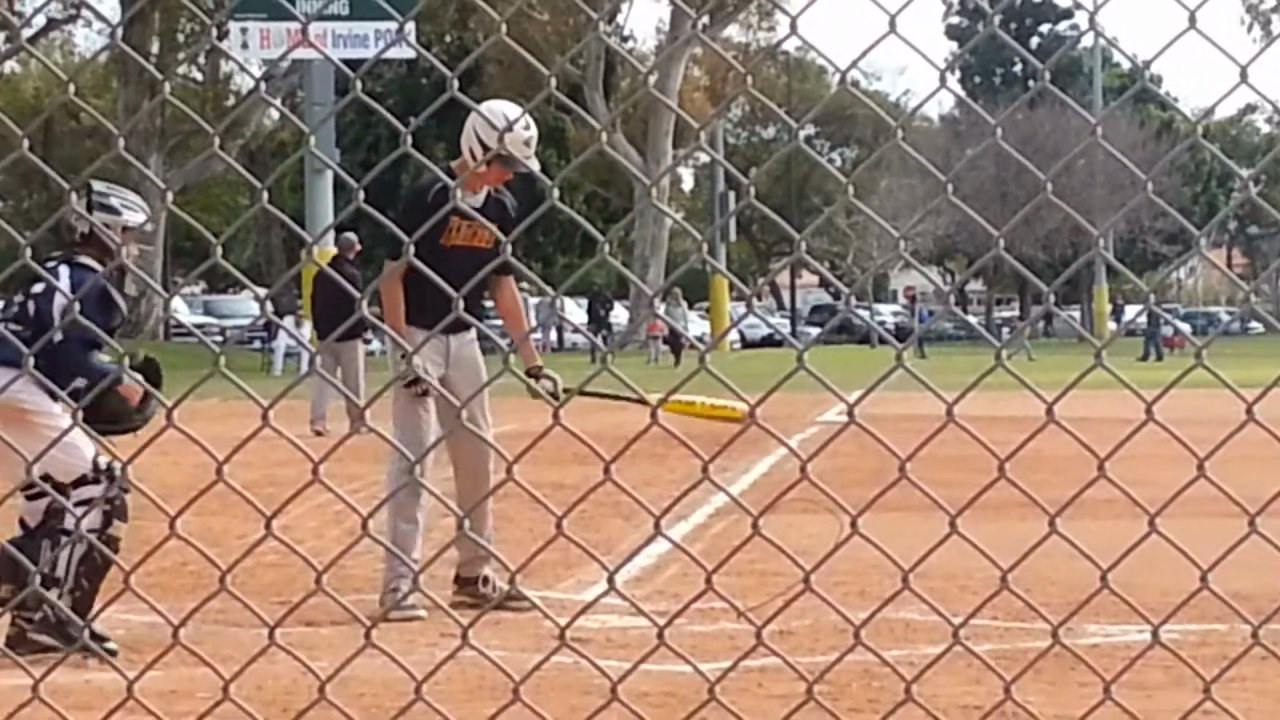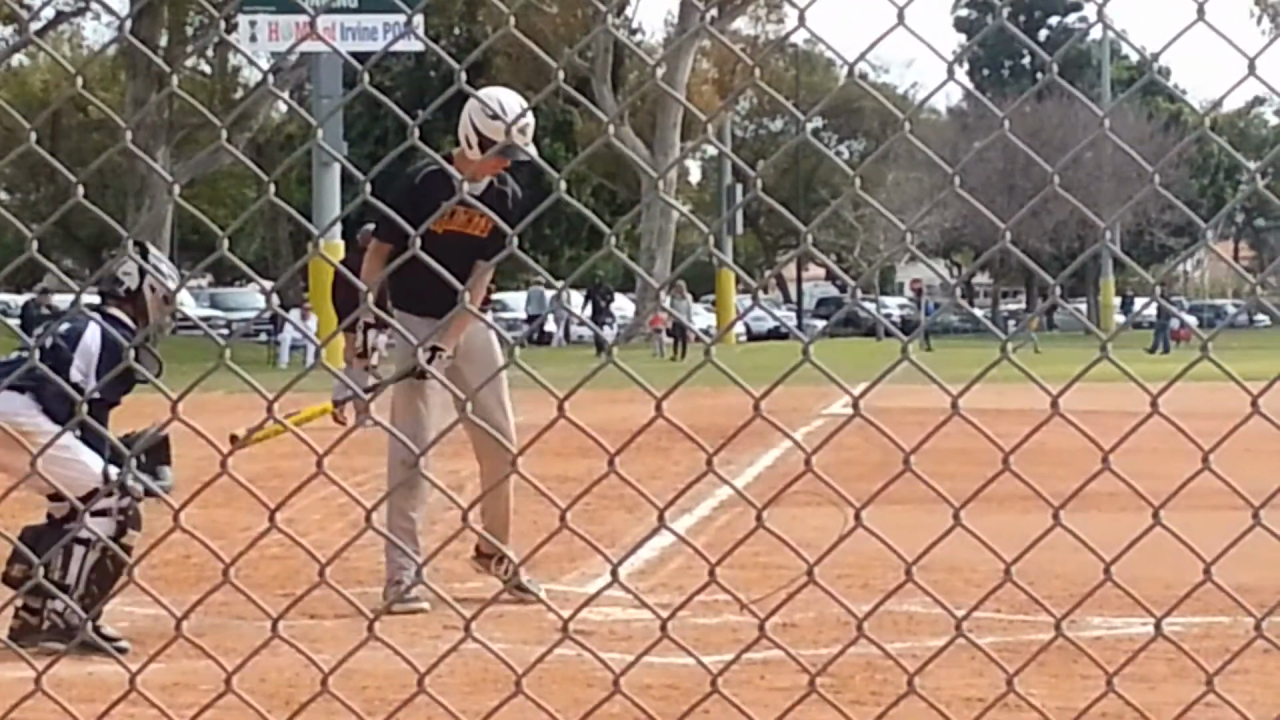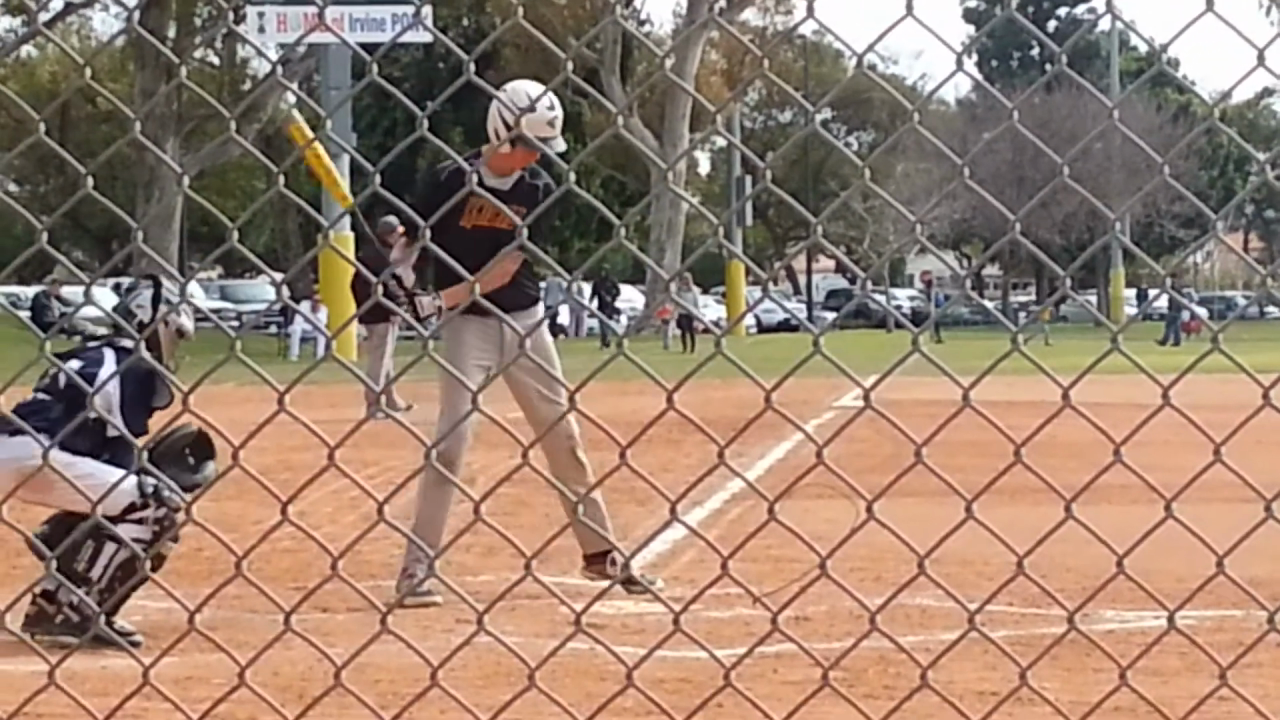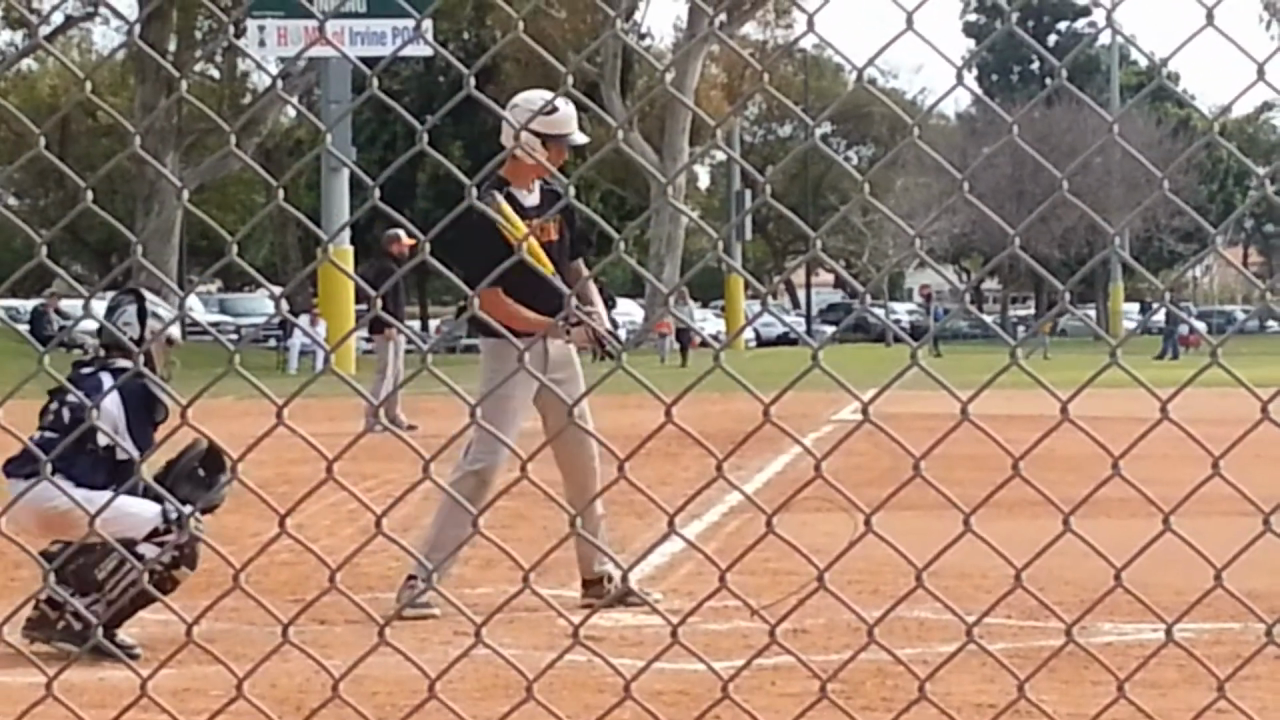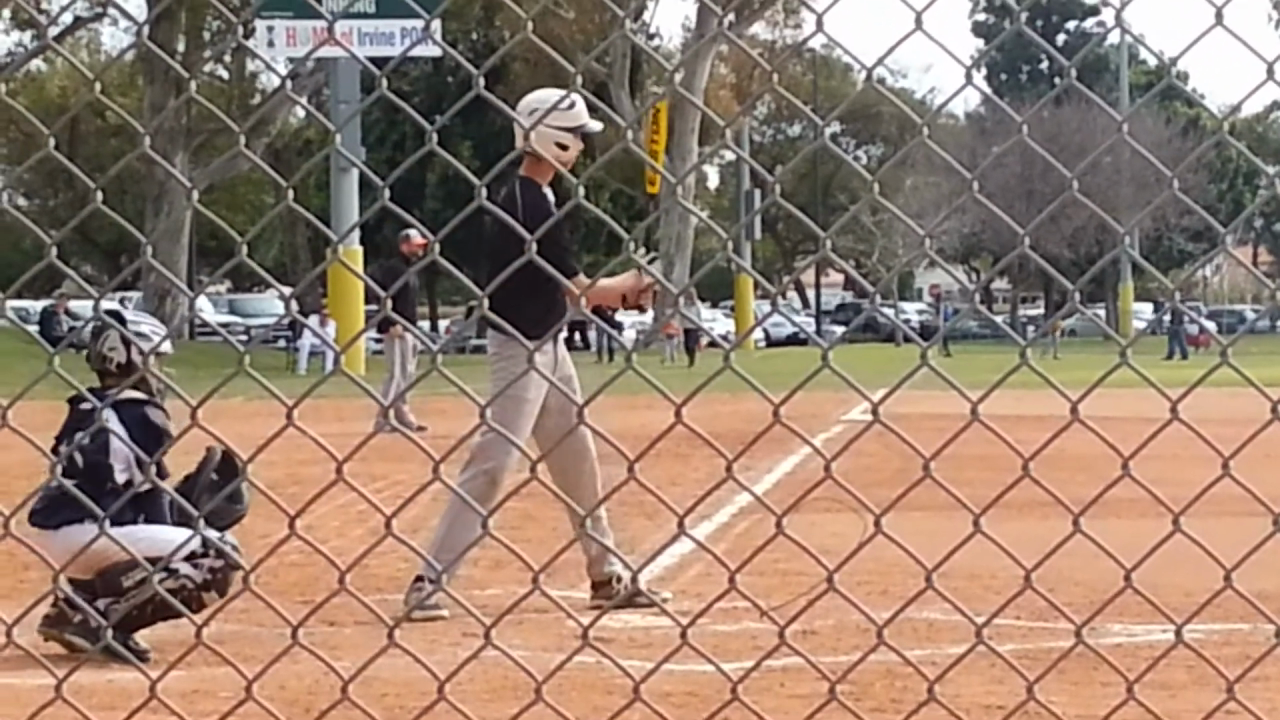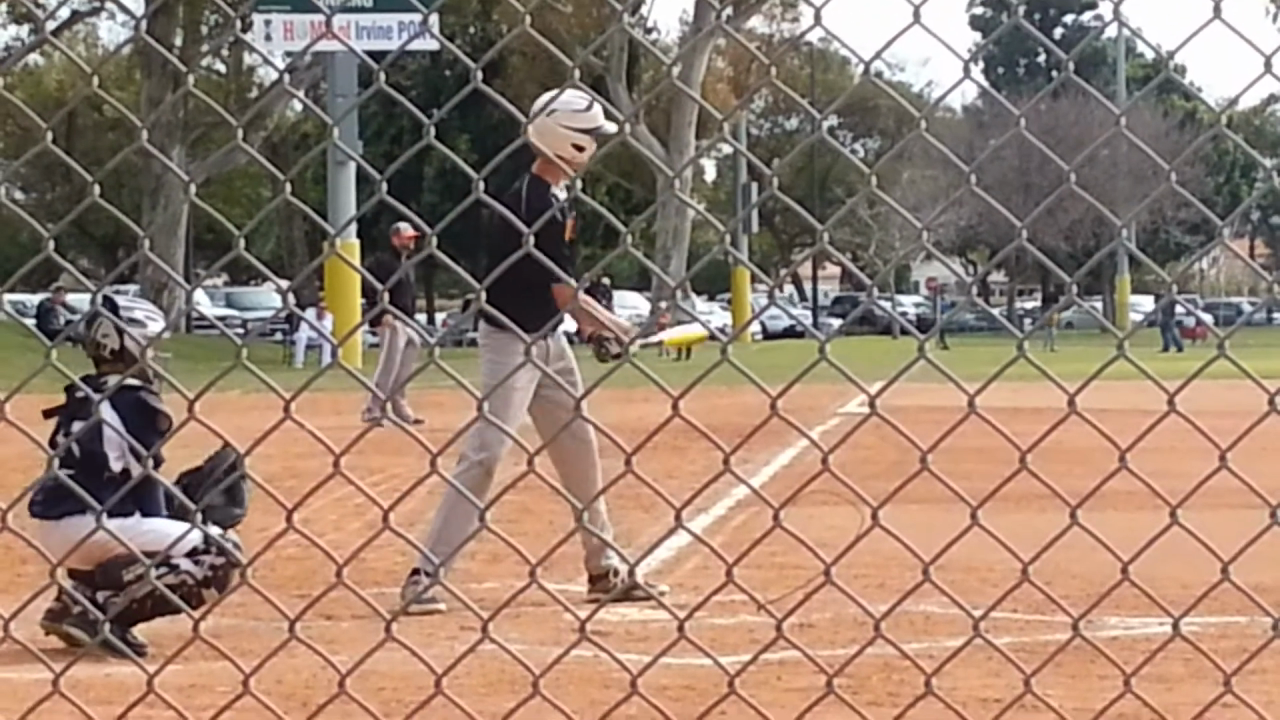
dt=0.3s
person 1, frame 1
left shoulder: (503, 208)
right shoulder: (428, 196)
left elbow: (505, 289)
right elbow: (393, 277)
left wrist: (532, 360)
right wrist: (404, 350)
left hip: (462, 335)
right hip: (416, 335)
left knee: (475, 454)
right knee: (412, 454)
left ankle: (474, 575)
right ankle: (399, 583)
person 1, frame 2
left shoulder: (507, 198)
right shoulder: (421, 183)
left elbow: (481, 277)
right elbow: (378, 252)
left wrist: (447, 345)
left hip: (469, 327)
right hip: (415, 324)
left knee: (500, 442)
right knee: (413, 449)
left ankle: (493, 549)
right ankle: (401, 573)
person 1, frame 3
left shoulder: (539, 189)
right shoulder: (449, 180)
left elbow: (510, 266)
left hip: (523, 320)
right hip: (465, 325)
left knee: (564, 439)
right knee: (450, 443)
left ankle: (601, 552)
right ankle: (417, 565)
person 1, frame 4
left shoulder: (555, 199)
right shoulder: (485, 209)
left elbow: (577, 270)
right elbow: (489, 302)
left wrist: (596, 313)
right wrist: (557, 327)
left hip: (559, 344)
right hip: (508, 349)
left knee: (582, 459)
right knee: (482, 464)
left ankle: (600, 576)
right ankle: (420, 579)
person 1, frame 5
left shoulder: (528, 196)
right shoulder: (532, 207)
right elbow: (583, 293)
left wrist: (618, 287)
right wrist: (635, 280)
left hip: (547, 344)
right hip: (519, 347)
left knee: (579, 458)
right knee: (492, 463)
left ankle: (609, 576)
right ankle: (428, 580)
person 1, frame 6
left shoulder: (550, 195)
right shoulder: (538, 205)
right elbow: (567, 296)
left wrist: (597, 323)
right wrist: (615, 328)
left hip: (546, 337)
right hip: (511, 340)
left knee: (580, 449)
right knee: (484, 454)
left ankle: (606, 570)
right ankle: (425, 574)
person 2, frame 1
left shoulder: (61, 275)
right shoulder: (91, 283)
right elbow: (66, 356)
left wrist: (102, 387)
right wrist: (118, 384)
left knee: (51, 499)
right knee: (98, 487)
right ankle: (60, 618)
person 2, frame 2
left shoulder: (89, 323)
right shoulder: (114, 335)
right elbow: (85, 413)
left wrist: (113, 464)
right wrist: (119, 476)
left knee: (81, 498)
right knee: (113, 500)
left ankle: (36, 611)
right ankle: (64, 620)
person 2, frame 3
left shoulder: (96, 356)
right shoulder: (132, 368)
right elbow: (119, 454)
left wrist: (155, 472)
right wrist: (159, 483)
right hip: (32, 456)
left knee: (120, 507)
right knee: (156, 505)
left ankle: (53, 600)
right ankle: (75, 613)
person 2, frame 4
left shoulder: (87, 378)
right shoulder: (134, 387)
right elbow: (127, 476)
left wrist: (166, 492)
right hip: (52, 495)
left knee: (121, 526)
right knee: (180, 531)
left ankle: (55, 608)
right ankle: (80, 619)
person 2, frame 5
left shoulder: (87, 408)
right shoulder: (137, 414)
right elbow: (148, 496)
left wrist: (186, 498)
left hip: (58, 534)
right hip: (83, 534)
right knee: (219, 552)
left ankle: (76, 607)
right ankle: (101, 618)
person 2, frame 6
left shoulder: (85, 397)
right shoulder: (134, 401)
right elbow: (144, 484)
left wrist: (180, 499)
left hip: (59, 526)
right hip: (84, 526)
right knee: (222, 551)
left ankle: (77, 598)
right ankle: (102, 611)
person 3, frame 1
left shoulder: (321, 273)
right shoulder: (352, 273)
left elbow: (314, 304)
right elbow: (357, 306)
right wrist: (364, 328)
left hip: (325, 336)
right hip: (349, 335)
left knee: (324, 378)
right knee: (353, 381)
left ankle: (318, 421)
right ankle: (356, 421)
person 3, frame 2
left shoulder: (344, 263)
left elbow: (335, 294)
right elbow: (380, 299)
left wrist: (343, 318)
right wrist: (385, 323)
left hip: (348, 325)
right hip: (369, 325)
left knee: (351, 366)
right knee: (364, 371)
left ankle: (338, 400)
right ankle: (362, 413)
person 3, frame 3
left shoulder: (364, 254)
right shoulder: (387, 256)
left elbow: (355, 285)
right elbow: (387, 287)
right wrist: (395, 311)
left hip: (367, 315)
right hip: (383, 316)
left knee: (383, 360)
right knee: (379, 362)
left ankle: (392, 401)
right ankle: (374, 405)
person 3, frame 4
left shoulder: (376, 267)
right shoulder: (388, 268)
right elbow: (383, 300)
right wrist: (389, 325)
left hip: (387, 328)
right hip: (388, 329)
left knee: (395, 374)
right knee: (386, 373)
left ankle: (394, 417)
right ankle: (372, 418)
person 3, frame 5
left shoulder: (411, 270)
right shoulder: (393, 268)
right elbow: (384, 298)
right wrist: (392, 324)
left hip: (408, 330)
right hip: (396, 329)
left knee: (407, 376)
right knee: (398, 374)
left ankle: (403, 417)
right ankle: (383, 419)
person 3, frame 6
left shoulder: (409, 264)
right shoulder: (383, 262)
right elbow: (370, 291)
left wrist: (413, 323)
right wrist: (383, 314)
left hip: (407, 324)
right hip: (392, 322)
left knee: (404, 370)
right knee: (387, 367)
left ankle: (400, 410)
right ankle: (373, 411)
